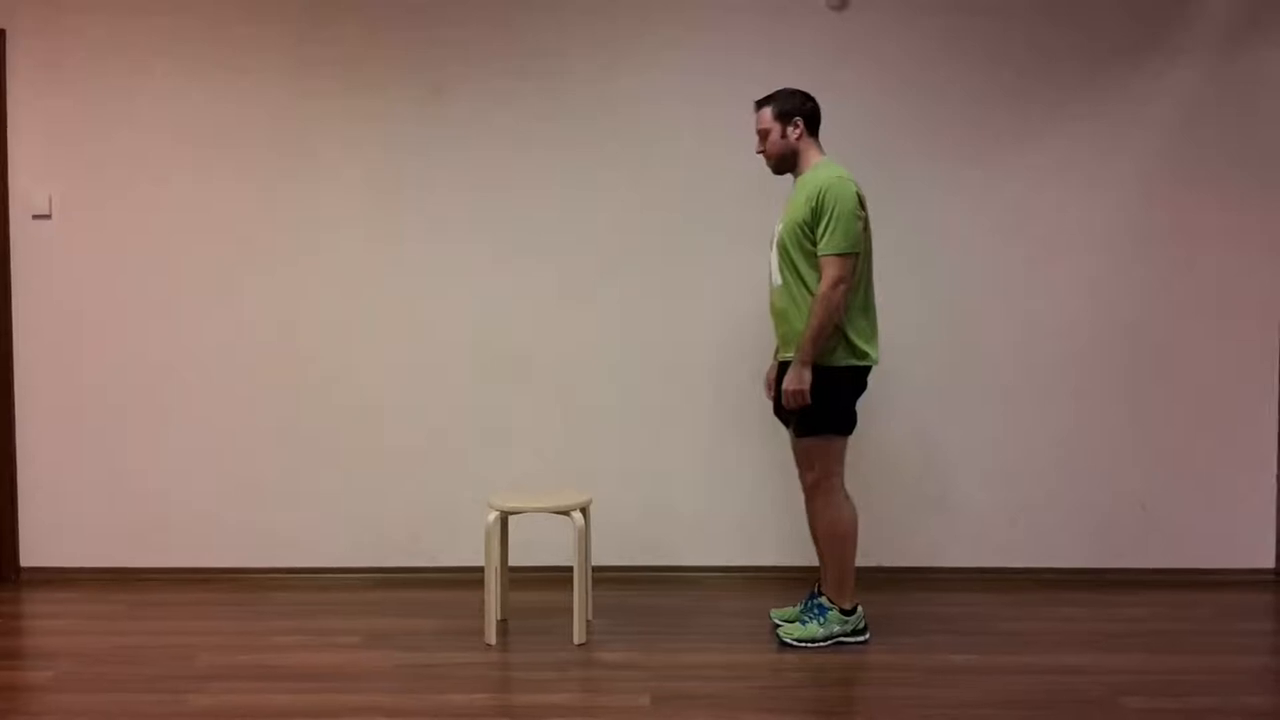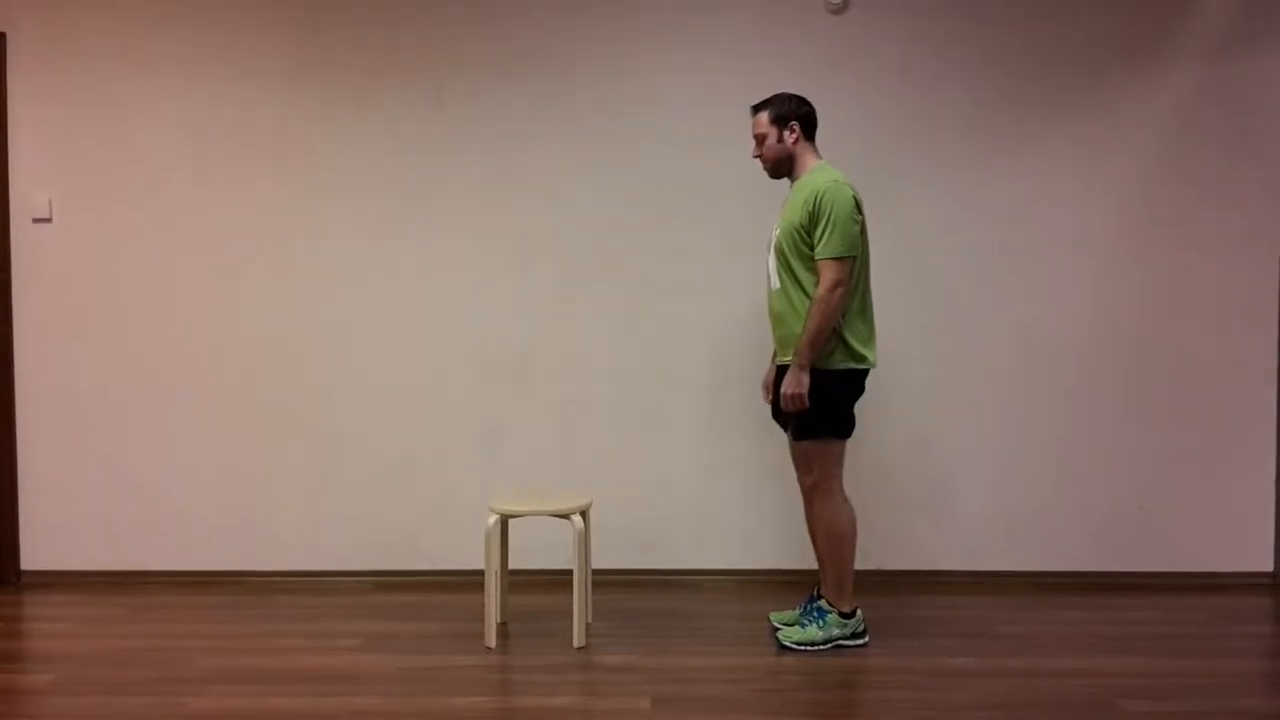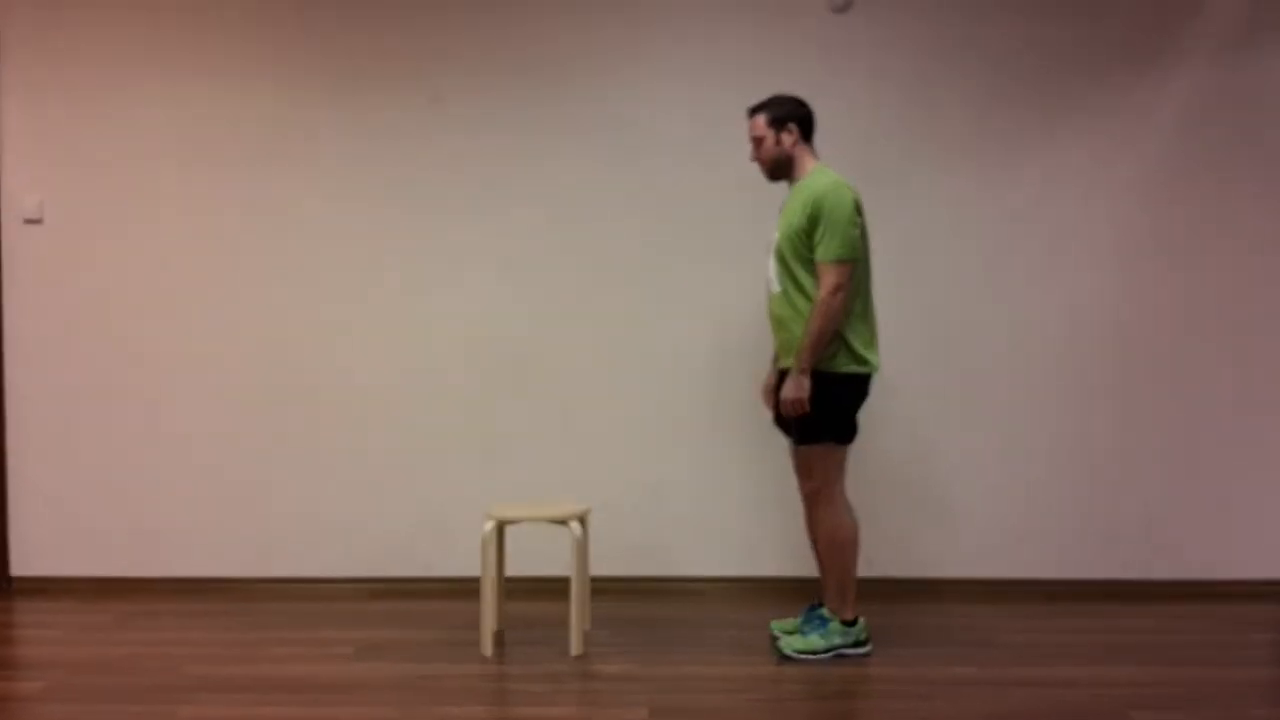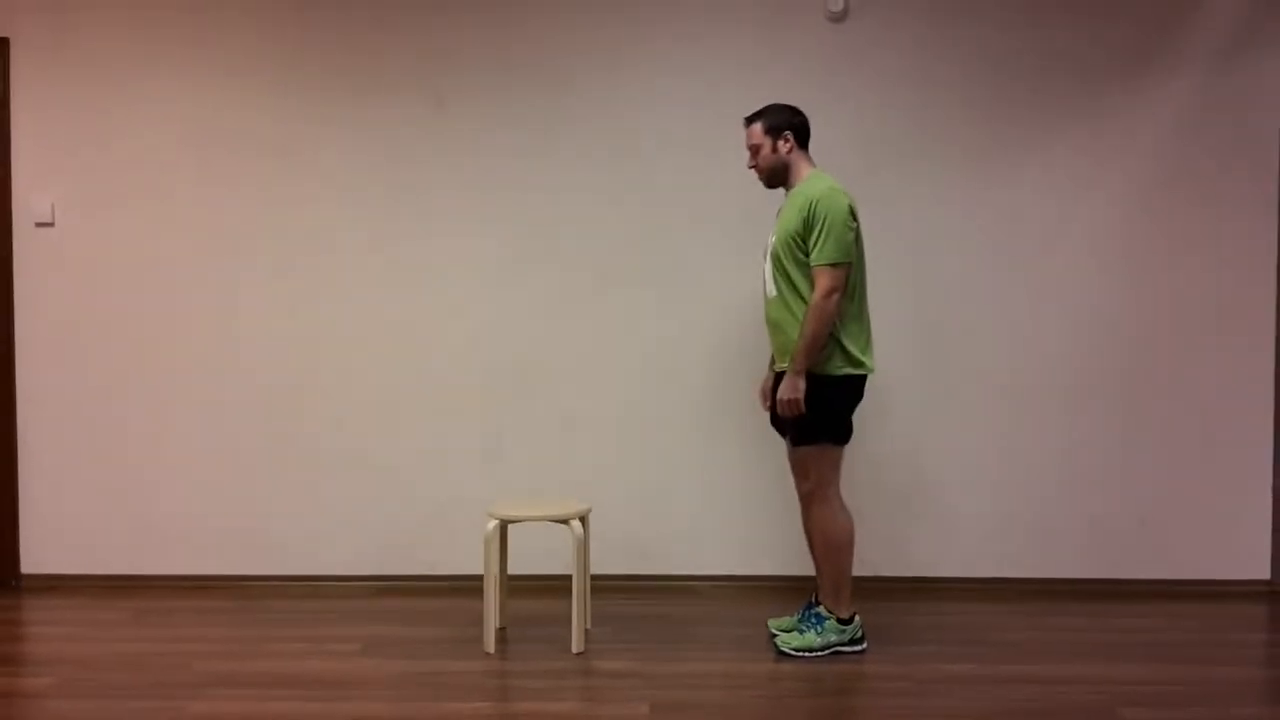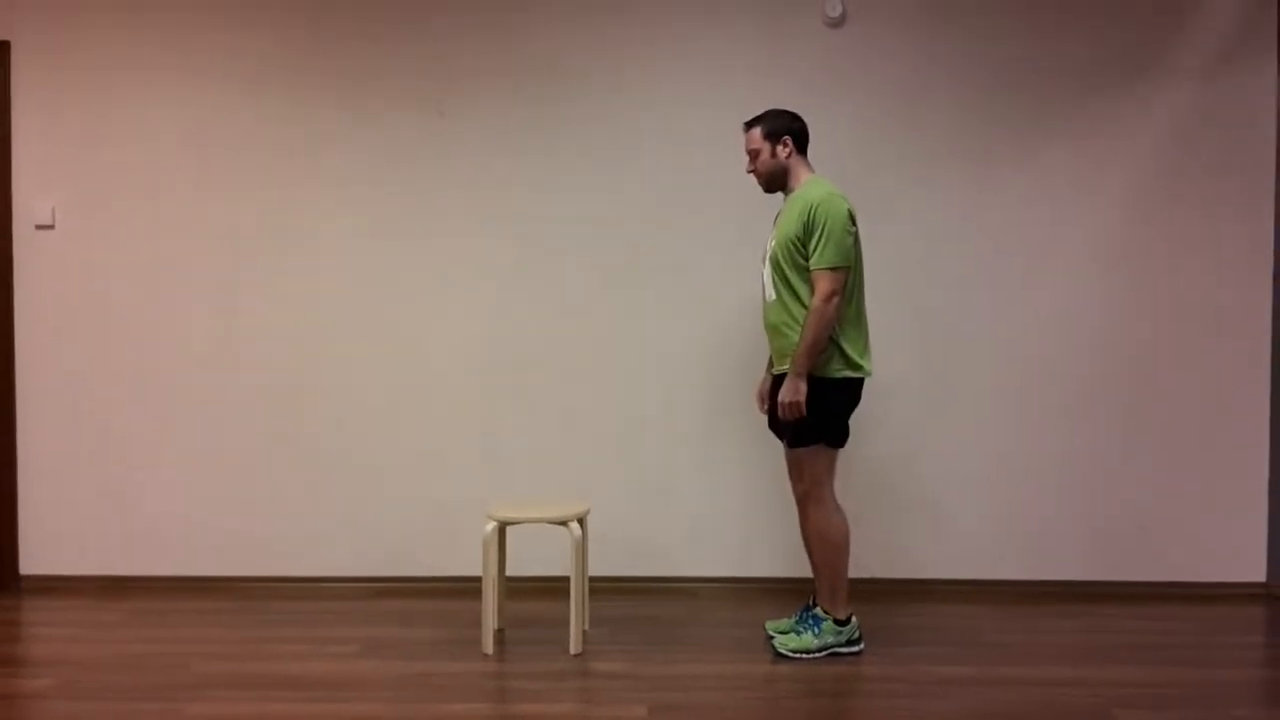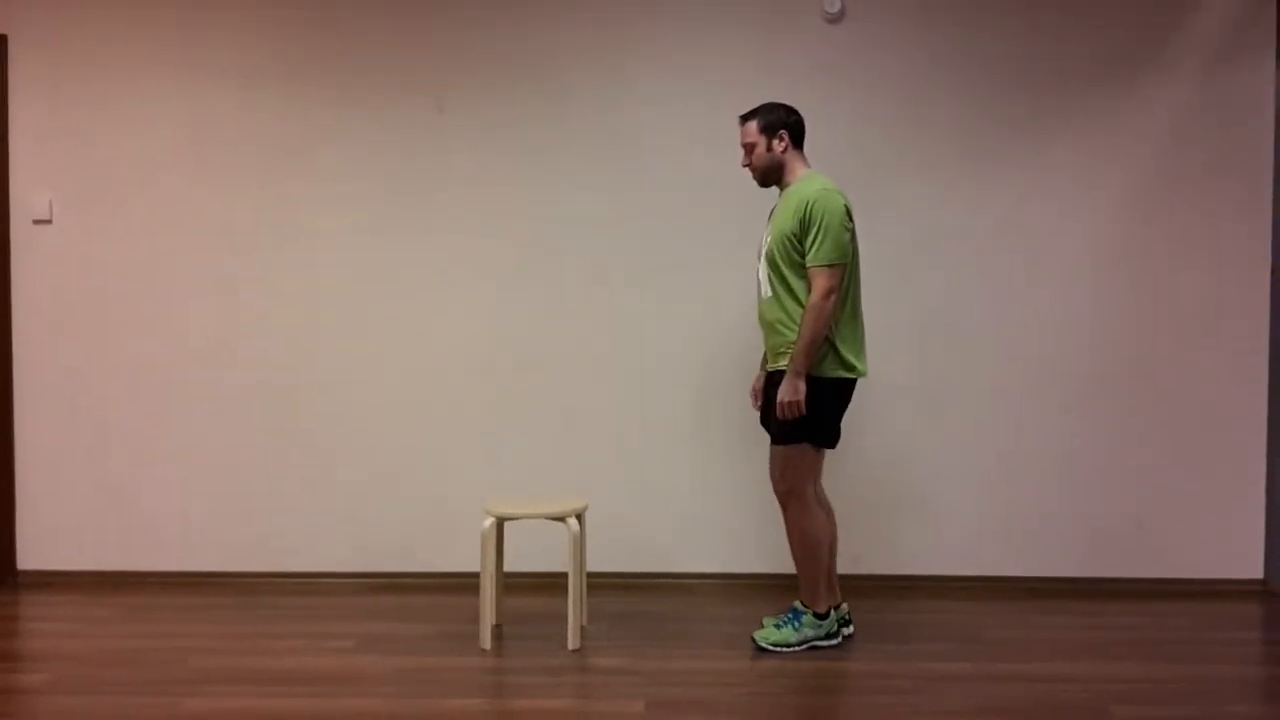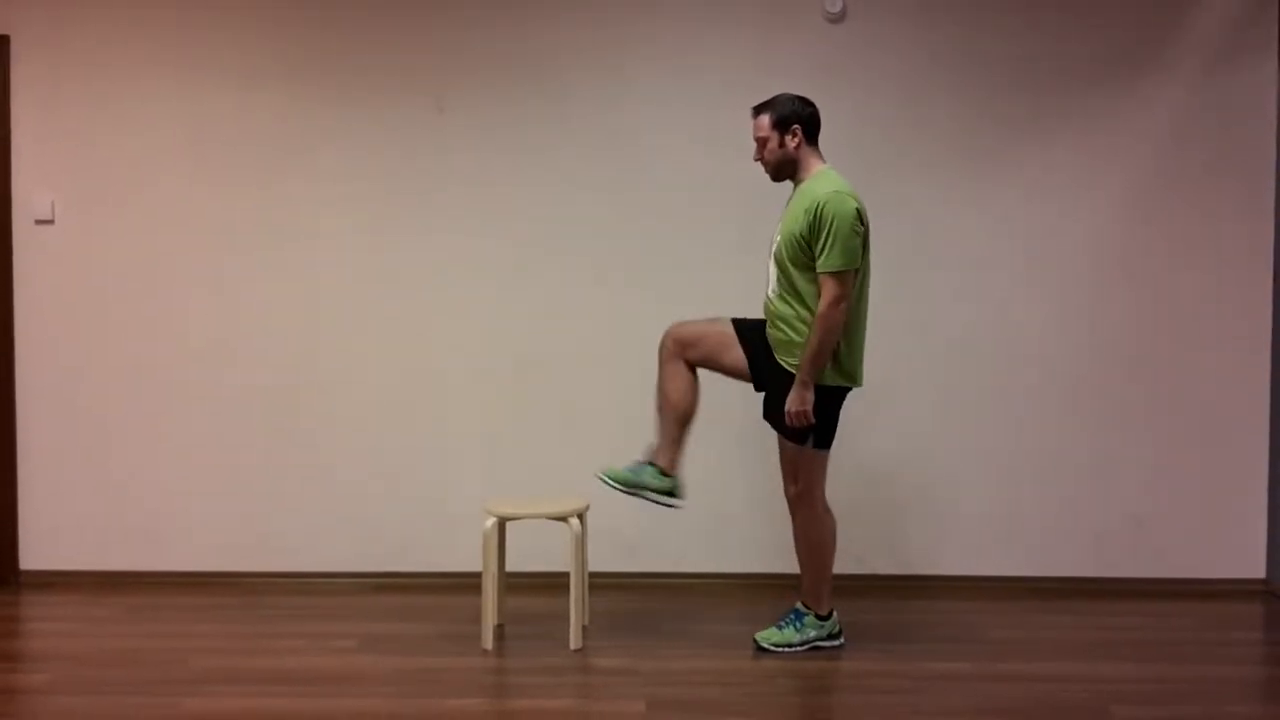
dt=0.7s
person 1, frame 1
left shoulder: (832, 188)
right shoulder: (804, 189)
left elbow: (836, 285)
left wrist: (802, 364)
right wrist: (782, 359)
left hip: (826, 366)
right hip: (806, 362)
left knee: (825, 484)
right knee: (814, 483)
left ankle: (844, 611)
right ankle: (828, 596)
person 1, frame 2
left shoulder: (830, 191)
right shoulder: (800, 193)
left elbow: (833, 288)
left wrist: (801, 368)
right wrist: (779, 361)
left hip: (825, 369)
right hip: (804, 366)
left knee: (824, 487)
right knee: (813, 486)
left ankle: (844, 615)
right ankle: (828, 600)
person 1, frame 3
left shoulder: (829, 194)
right shoulder: (799, 196)
left elbow: (834, 291)
left wrist: (801, 371)
right wrist: (779, 367)
left hip: (827, 372)
right hip: (806, 369)
left knee: (825, 493)
right knee: (814, 492)
left ankle: (846, 623)
right ankle: (830, 608)
person 1, frame 4
left shoulder: (825, 200)
right shoulder: (793, 203)
left elbow: (828, 296)
left wrist: (797, 374)
right wrist: (776, 368)
left hip: (823, 375)
right hip: (801, 373)
left knee: (821, 493)
right knee: (810, 492)
left ankle: (842, 622)
right ankle: (825, 606)
person 1, frame 5
left shoulder: (824, 204)
right shoulder: (791, 208)
left elbow: (827, 298)
left wrist: (798, 375)
right wrist: (773, 372)
left hip: (821, 377)
right hip: (798, 373)
left knee: (815, 493)
right knee: (807, 493)
left ankle: (839, 622)
right ankle: (823, 607)
person 1, frame 6
left shoulder: (821, 200)
right shoulder: (787, 202)
left elbow: (825, 296)
left wrist: (795, 376)
right wrist: (767, 369)
left hip: (815, 374)
right hip: (789, 368)
left knee: (794, 488)
right knee: (802, 488)
left ankle: (817, 617)
right ankle: (828, 605)
person 1, frame 7
left shoulder: (834, 202)
right shoulder: (804, 193)
left elbow: (836, 301)
left wrist: (805, 384)
left hip: (811, 365)
right hip: (776, 342)
left knee: (802, 490)
right knee: (678, 340)
left ankle: (819, 618)
right ankle: (664, 469)
